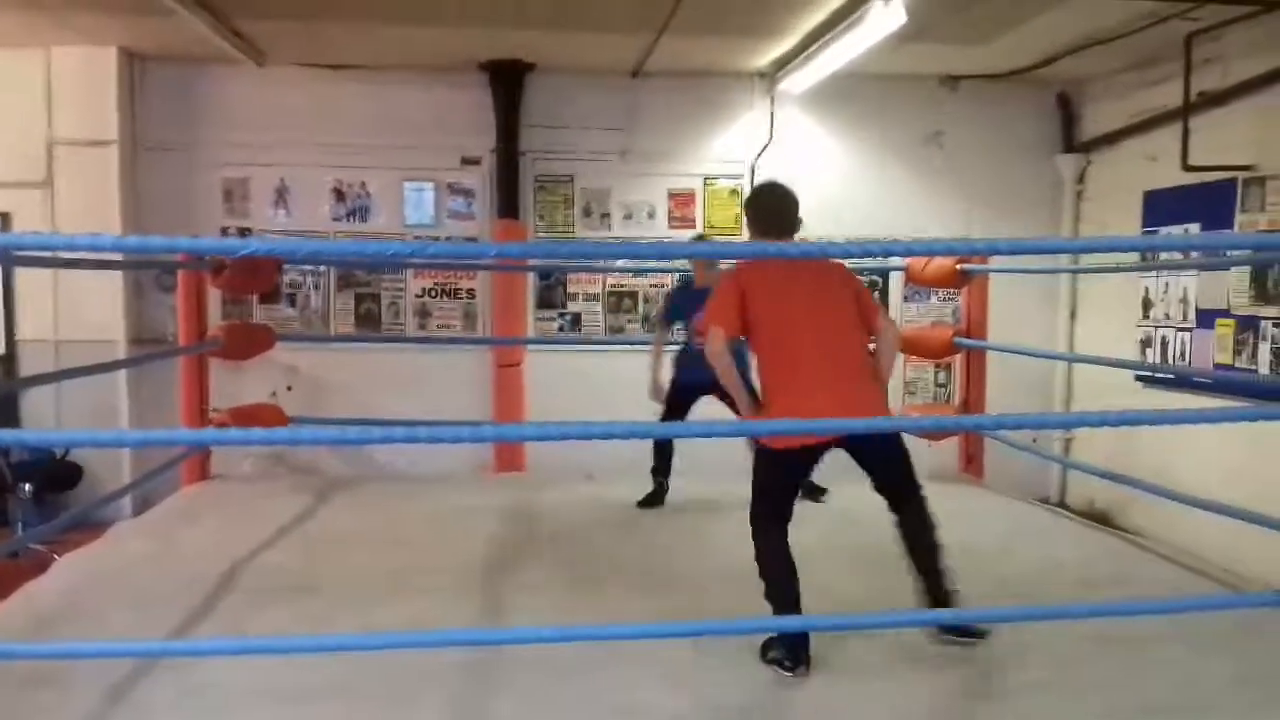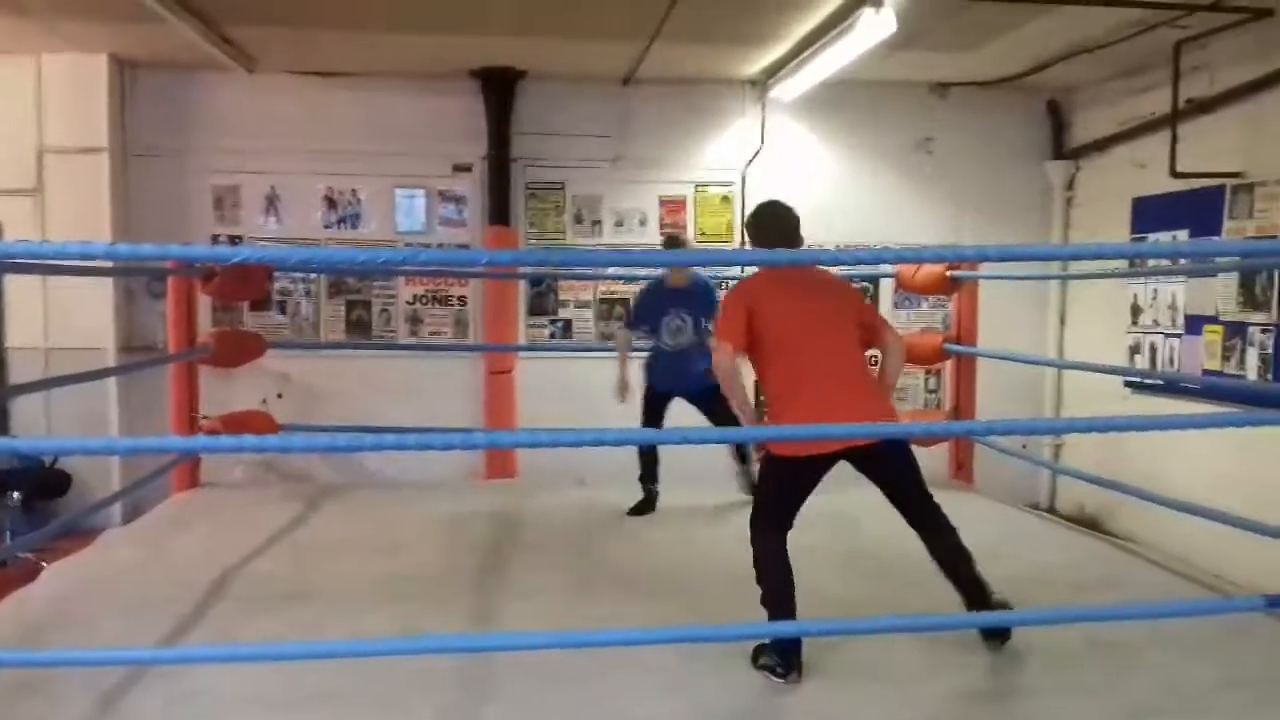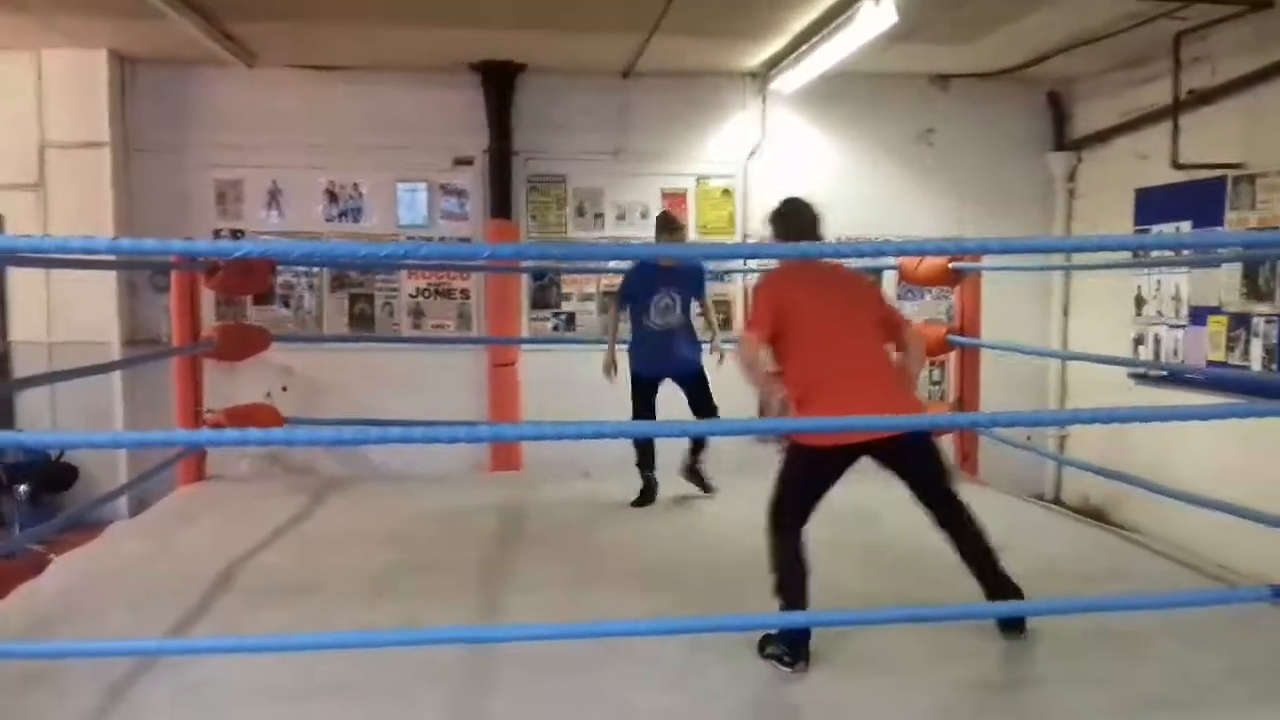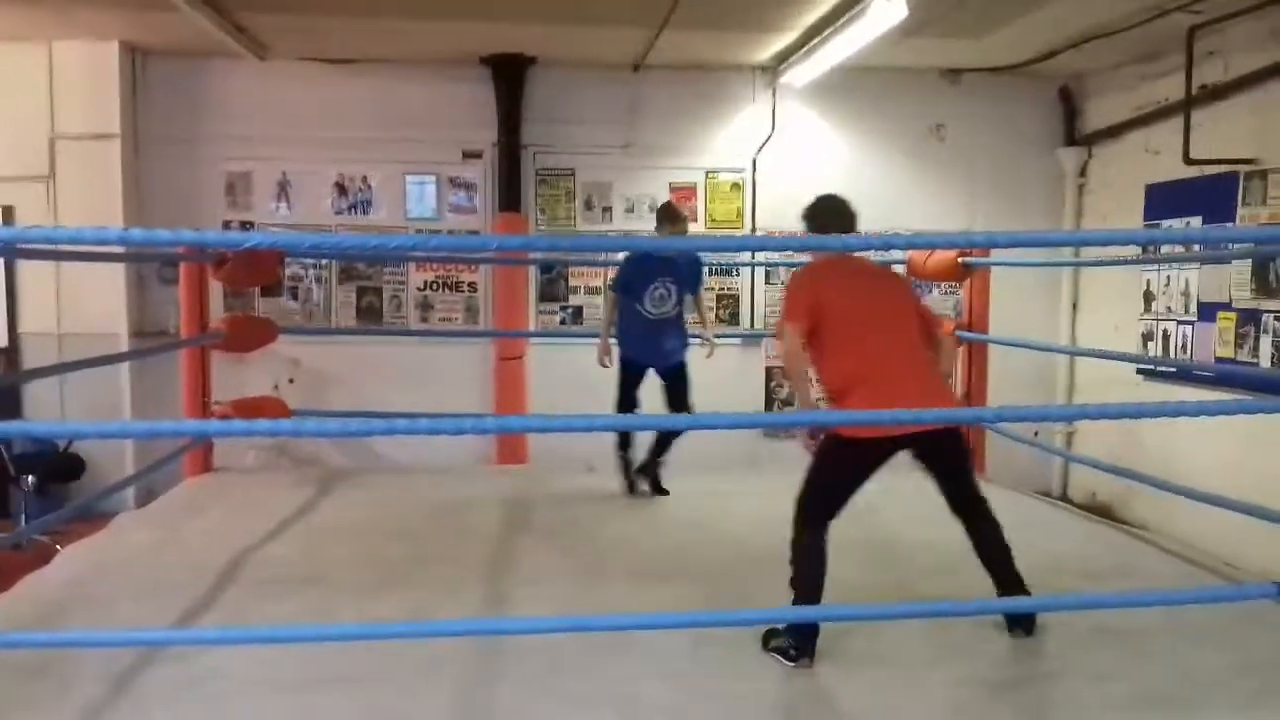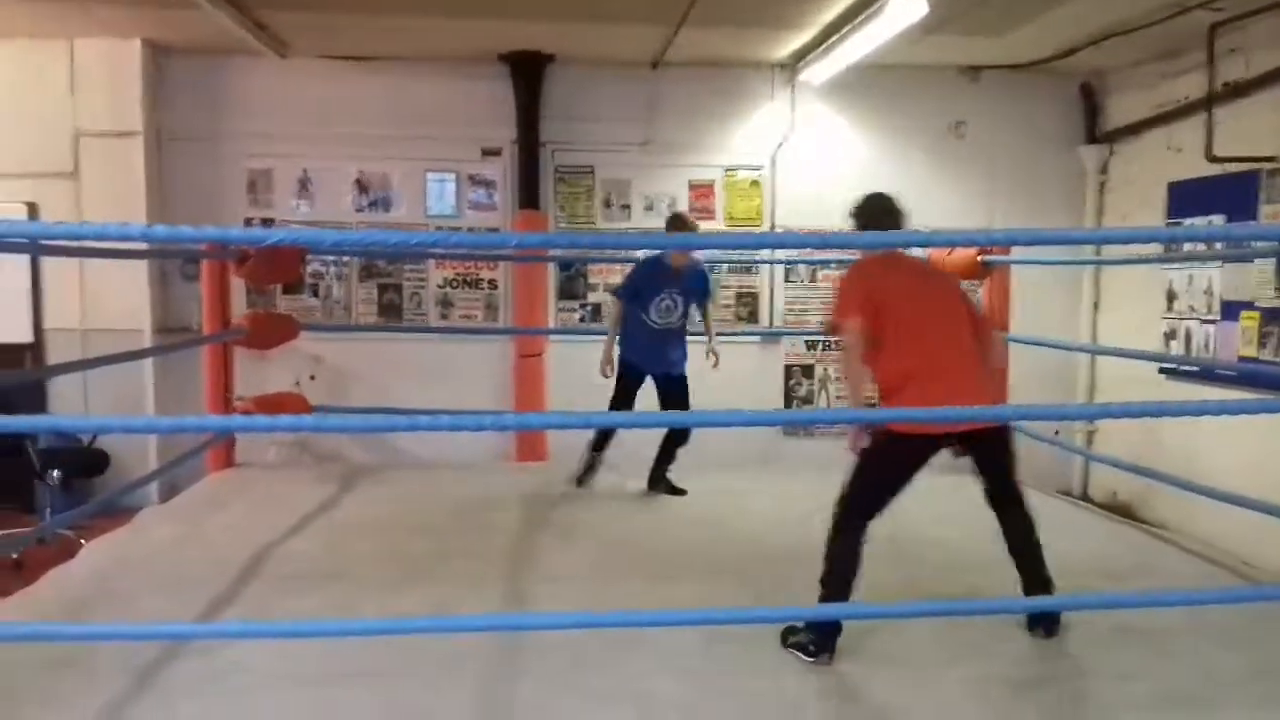
dt=0.1s
person 1, frame 1
left shoulder: (740, 278)
right shoulder: (836, 272)
left elbow: (715, 346)
right elbow: (889, 335)
left wrist: (749, 411)
left hip: (791, 422)
right hip: (862, 413)
left knee: (768, 525)
right knee: (909, 504)
left ankle: (791, 645)
right ankle: (944, 611)
person 1, frame 2
left shoulder: (746, 292)
right shoulder: (838, 287)
left elbow: (723, 361)
right elbow: (894, 347)
left wrist: (755, 426)
left hip: (798, 434)
right hip: (871, 424)
left knee: (767, 532)
right knee: (926, 516)
left ankle: (783, 652)
right ankle: (985, 613)
person 1, frame 3
left shoulder: (772, 285)
right shoulder: (858, 283)
left elbow: (752, 354)
right elbow: (913, 344)
left hip: (825, 427)
right hip: (898, 417)
left knee: (785, 522)
right knee: (948, 509)
left ankle: (792, 641)
right ankle: (1008, 606)
person 1, frame 4
left shoulder: (808, 279)
right shoulder: (894, 280)
left elbow: (791, 347)
right elbow: (944, 345)
left wrist: (812, 415)
left hip: (863, 420)
right hip: (933, 412)
left knee: (811, 518)
right knee: (971, 506)
left ankle: (799, 636)
right ankle: (1018, 607)
person 1, frame 5
left shoulder: (861, 275)
right shoulder: (941, 276)
left elbow: (851, 341)
right elbow: (991, 343)
left hip: (919, 418)
right hip: (983, 408)
left knee: (852, 514)
right knee: (1007, 500)
left ankle: (821, 631)
right ankle: (1044, 609)
person 2, frame 1
right shoulder: (680, 295)
right elbow: (661, 333)
right wrist: (655, 376)
right hip: (690, 373)
right knee: (667, 426)
left ankle: (799, 481)
right ankle: (660, 485)
person 2, frame 2
left shoulder: (702, 287)
right shoulder: (650, 294)
left elbow: (715, 322)
right elbow: (628, 333)
right wrist: (623, 375)
left hip: (699, 375)
right hip: (659, 379)
left knee: (729, 425)
left ankle: (746, 475)
right ankle: (649, 492)
person 2, frame 3
left shoulder: (693, 269)
right shoulder: (639, 272)
left elbow: (703, 301)
right elbow: (616, 309)
left wrist: (714, 335)
right wrist: (610, 351)
left hip: (685, 356)
right hip: (644, 360)
left knee: (708, 413)
right knee: (643, 419)
left ankle: (693, 465)
right ankle: (648, 480)
person 2, frame 4
left shoulder: (691, 261)
right shoulder: (637, 261)
left elbow: (696, 295)
right elbow: (613, 297)
left wrist: (706, 328)
right wrist: (604, 340)
left hip: (672, 350)
right hip: (634, 348)
left knee: (680, 411)
right knee: (626, 406)
left ankle: (650, 466)
right ankle: (627, 464)
person 2, frame 5
left shoulder: (698, 273)
right shoulder: (646, 269)
left elbow: (703, 308)
right elbow: (619, 305)
left wrist: (711, 340)
right wrist: (608, 349)
left hip: (671, 359)
right hip: (635, 354)
right knee: (620, 409)
left ankle: (658, 476)
right ankle: (593, 459)
